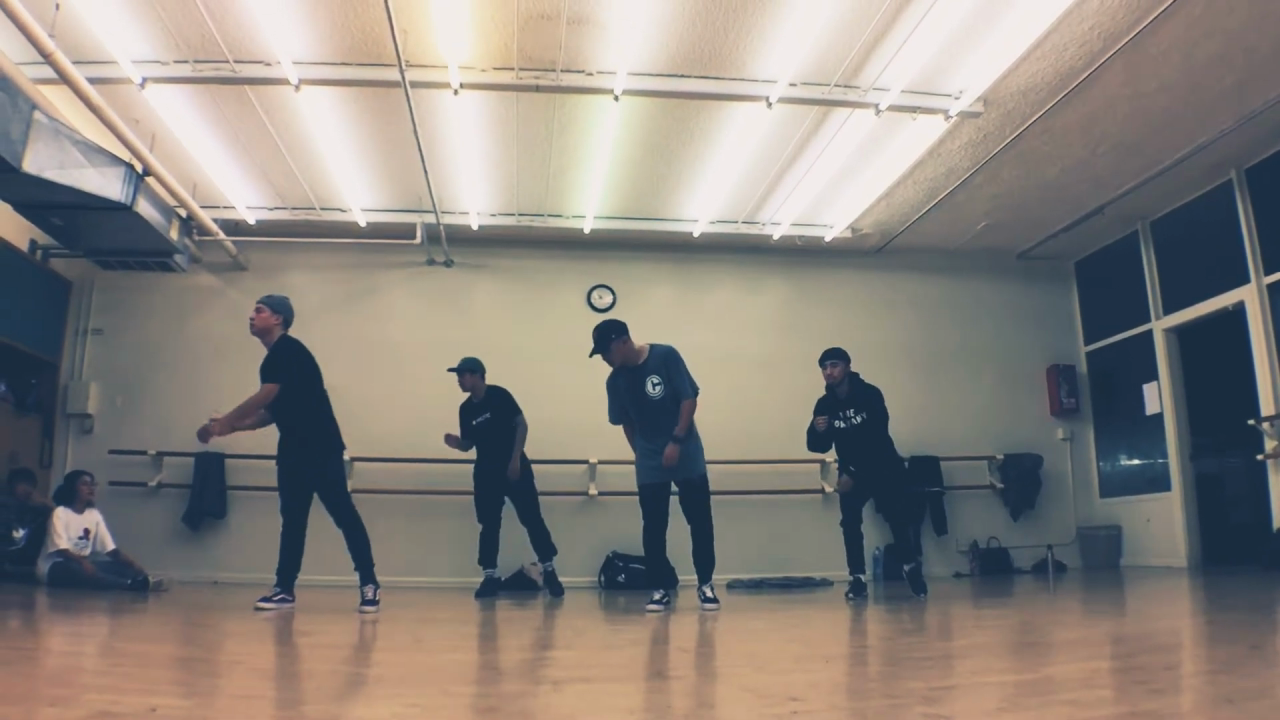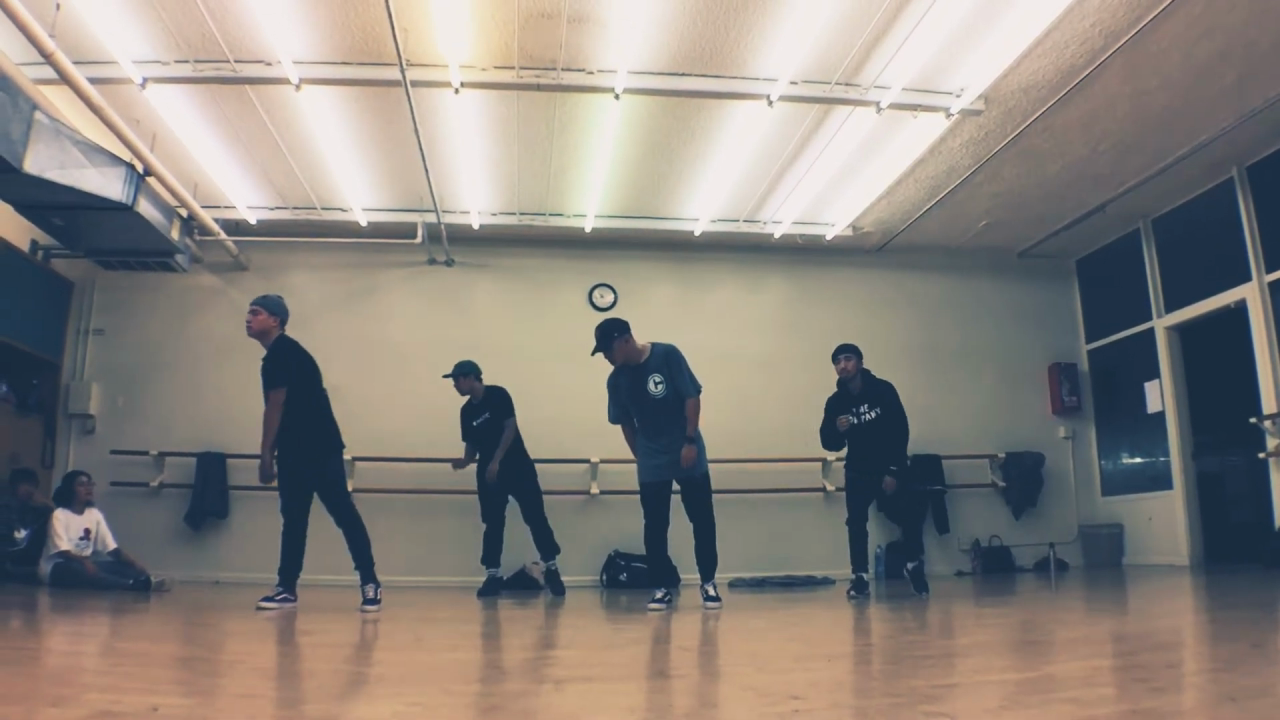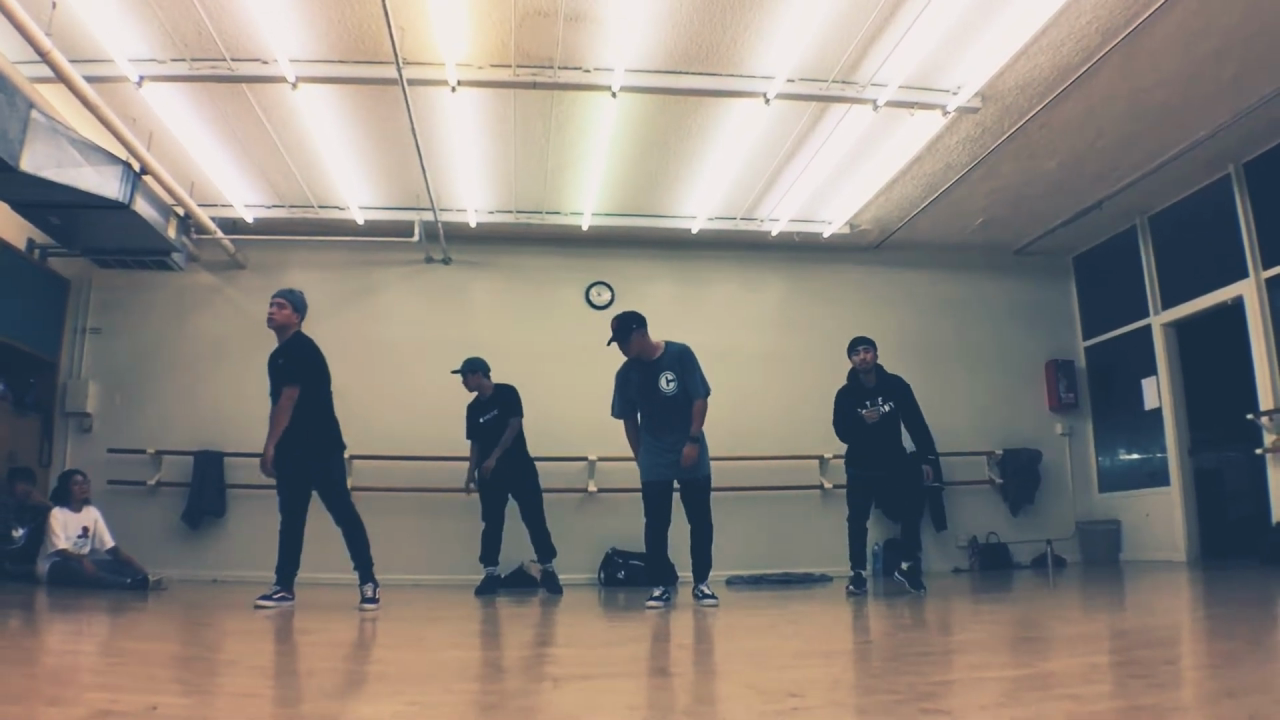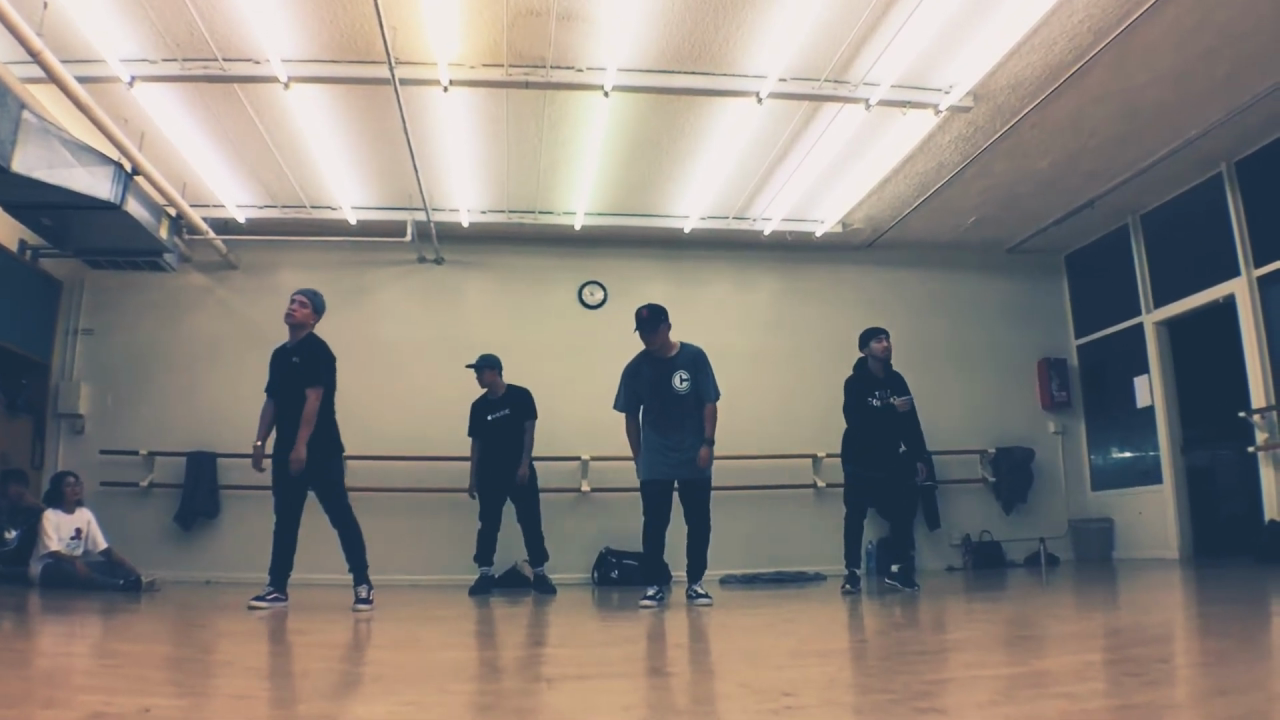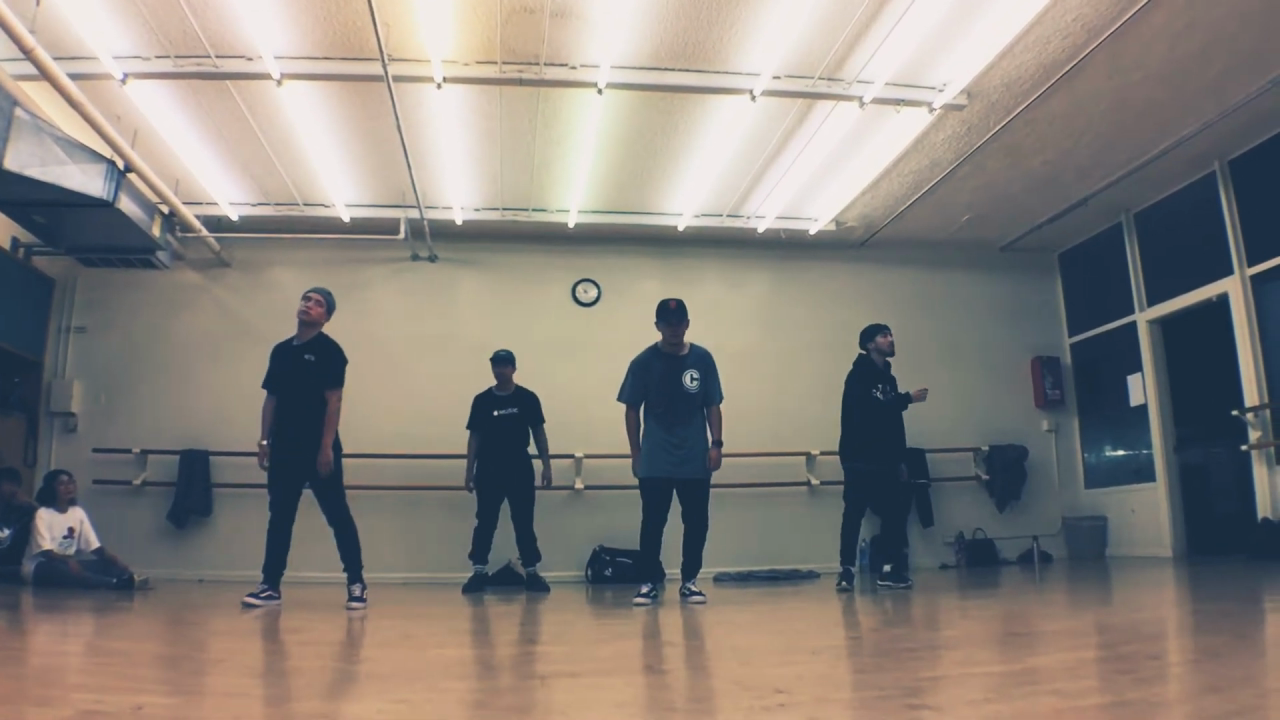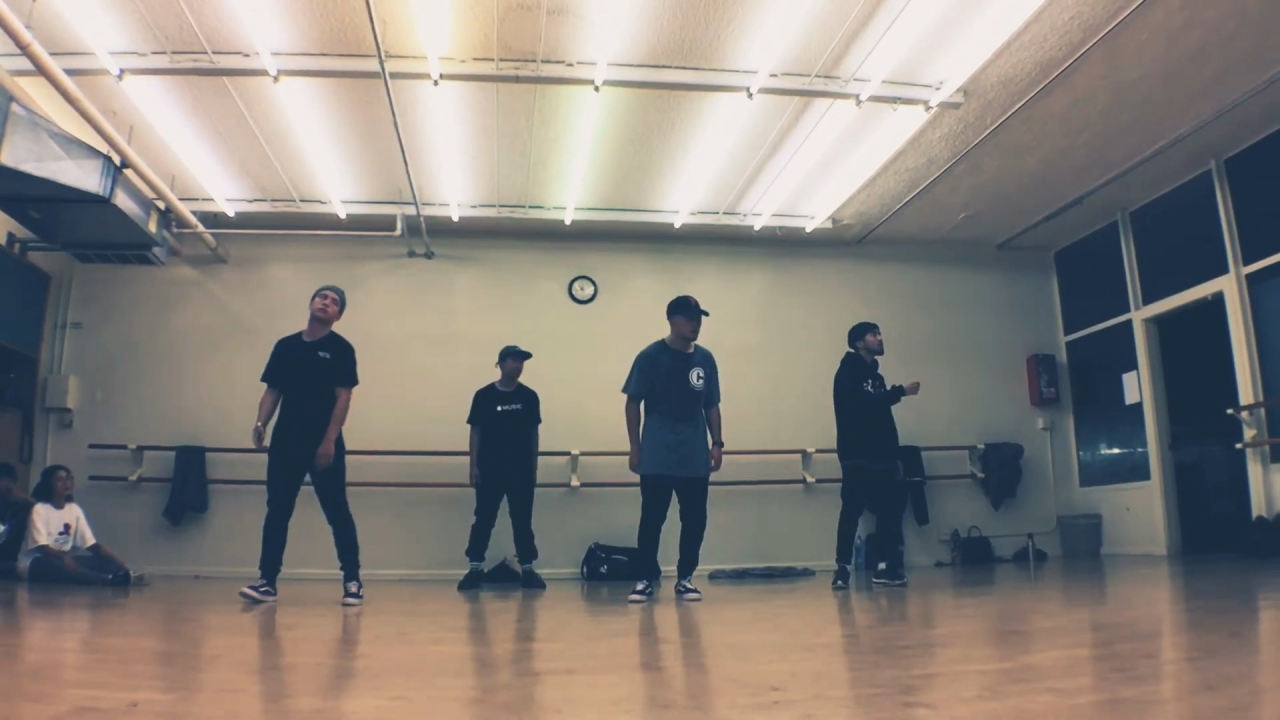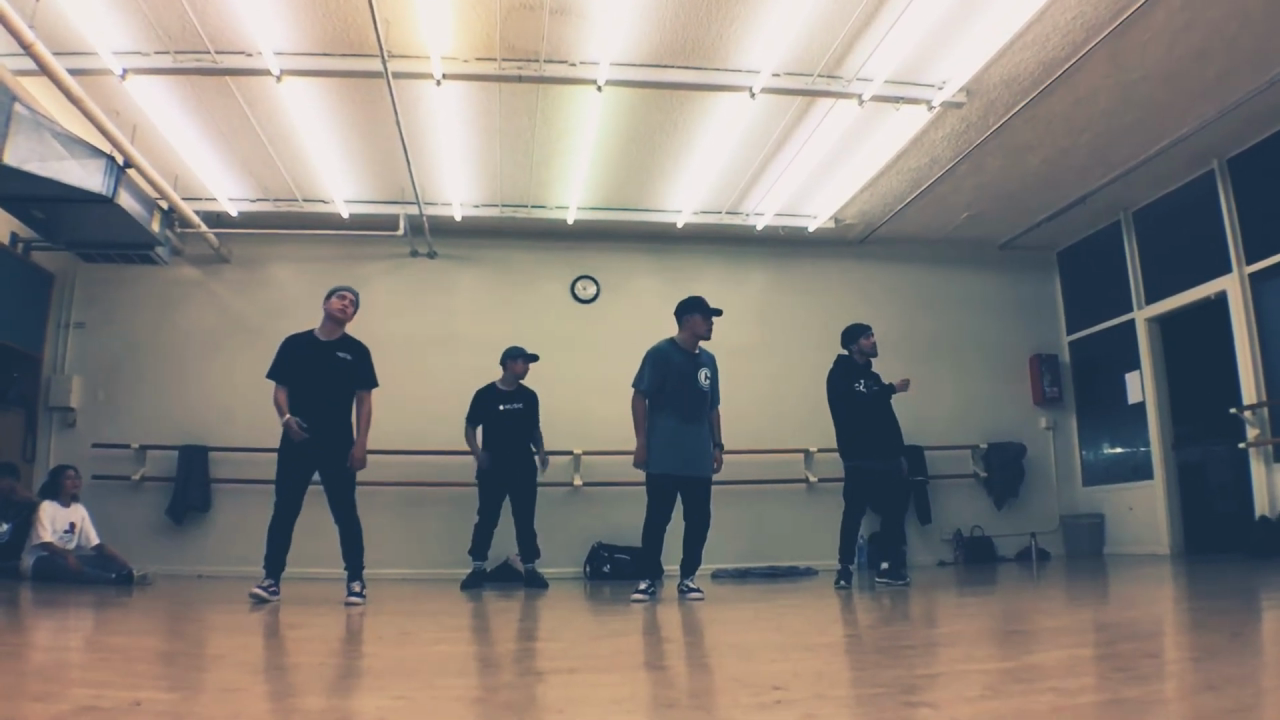
dt=0.4s
person 1, frame 1
left shoulder: (289, 350)
right shoulder: (274, 357)
left elbow: (262, 399)
right elbow: (271, 411)
left wrist: (221, 425)
right wrist: (234, 426)
left hip: (322, 447)
right hip: (293, 450)
left knee: (343, 513)
right knee: (293, 519)
left ankle: (369, 584)
right ankle: (284, 589)
person 1, frame 2
left shoulder: (284, 352)
right shoulder: (274, 357)
left elbow: (276, 406)
left wrist: (266, 454)
right wrist: (274, 454)
left hip: (320, 446)
right hip: (293, 450)
left knee: (343, 513)
right knee: (293, 519)
left ankle: (370, 583)
right ankle: (286, 588)
person 1, frame 3
left shoulder: (302, 349)
right shoulder: (277, 355)
left elbow: (288, 401)
left wrist: (269, 446)
right wrist: (274, 449)
left hip: (321, 447)
right hip: (292, 449)
left knee: (343, 513)
right knee: (290, 518)
left ankle: (368, 582)
right ankle: (284, 586)
person 1, frame 4
left shoulder: (317, 350)
right shoulder: (279, 354)
left elbow: (314, 400)
right elbow: (271, 402)
left wrist: (302, 445)
right wrist: (260, 442)
left hip: (320, 449)
right hip: (286, 450)
left knee: (341, 515)
right knee: (285, 519)
left ankle: (363, 584)
right ankle: (277, 588)
person 1, frame 5
left shoulder: (329, 350)
right shoulder: (280, 351)
left elbow: (333, 401)
right elbow: (271, 399)
left wrist: (327, 447)
right wrist: (264, 440)
left hip: (319, 449)
right hip: (284, 448)
left knee: (338, 515)
right knee: (279, 517)
left ankle: (356, 583)
right ankle: (270, 585)
person 1, frame 6
left shoulder: (341, 349)
right shoulder: (284, 346)
left elbow: (343, 399)
right elbow: (272, 390)
left wrist: (329, 440)
right wrist: (260, 422)
left hip: (324, 445)
right hip: (285, 443)
left knee: (338, 513)
right knee: (277, 511)
left ankle: (352, 581)
right ankle: (267, 581)
person 1, frame 7
left shoulder: (357, 351)
right shoulder: (294, 344)
left elbow: (364, 399)
right elbow: (280, 388)
left wrist: (361, 441)
right wrist: (286, 418)
left hip: (338, 445)
right hip: (296, 443)
left knee: (345, 513)
right knee: (284, 510)
left ankle: (356, 580)
right ankle: (271, 579)
person 2, frame 1
left shoulder: (666, 356)
right shoulder: (615, 381)
left elbow: (689, 399)
left wrist: (676, 441)
left hip: (686, 454)
right hip: (650, 462)
left knee: (700, 521)
right knee: (653, 527)
left ankle: (705, 584)
right ankle: (661, 588)
person 2, frame 2
left shoulder: (668, 355)
right shoulder: (616, 380)
left elbow: (692, 397)
left wrist: (690, 441)
right wrist: (640, 457)
left hip: (688, 453)
right hip: (652, 461)
left knee: (703, 519)
right knee: (655, 526)
left ankle: (708, 582)
right ankle: (662, 587)
person 2, frame 3
left shoulder: (681, 355)
right shoulder: (626, 374)
left elbow: (700, 399)
right elbow: (629, 420)
left wrist: (693, 441)
right wrist: (640, 457)
left hip: (691, 455)
right hip: (654, 460)
left knee: (701, 521)
right knee: (656, 524)
left ankle: (701, 582)
right ankle: (661, 585)
person 2, frame 4
left shoulder: (695, 357)
right shoulder: (635, 368)
left elbow: (709, 403)
right elbow: (631, 416)
left wrist: (707, 443)
right wrist: (638, 457)
left hip: (693, 458)
right hip: (655, 461)
left knee: (699, 522)
right knee: (654, 524)
left ankle: (695, 583)
right ankle: (654, 585)
person 2, frame 5
left shoulder: (703, 359)
right shoulder: (643, 362)
left elbow: (713, 405)
right elbow: (632, 410)
left wrist: (716, 443)
right wrist: (635, 453)
left hip: (695, 458)
right hip: (655, 460)
left knee: (697, 521)
right knee: (653, 521)
left ankle: (689, 581)
right ankle: (649, 582)
person 2, frame 6
left shoulder: (705, 359)
right shoulder: (650, 356)
left elbow: (712, 406)
right elbow: (632, 403)
left wrist: (717, 443)
right wrist: (635, 447)
left hip: (695, 457)
right hip: (657, 457)
left knee: (695, 519)
right knee: (652, 518)
left ankle: (685, 578)
right ankle: (646, 578)
person 2, frame 7
left shoulder: (708, 360)
right shoulder: (660, 354)
right elbow: (640, 397)
left wrist: (717, 445)
right wrist: (641, 442)
left hip: (699, 457)
right hip: (664, 457)
left knee: (699, 519)
right knee: (657, 517)
left ankle: (687, 578)
right ankle: (649, 578)
person 3, frame 1
left shoulder: (870, 394)
right shoulder: (824, 405)
left elbow: (878, 438)
right elbow: (819, 447)
left wrist: (853, 473)
right wrist: (818, 431)
left hip: (884, 468)
right hip: (850, 472)
left knee: (897, 518)
right knee: (850, 523)
left ankle: (911, 568)
right ankle: (858, 579)
person 3, frame 2
left shoulder: (884, 390)
right shoulder: (835, 402)
left elbow: (900, 431)
right elbow: (830, 444)
left wrist: (894, 470)
right wrist: (837, 430)
left hip: (891, 468)
right hip: (858, 472)
left knee: (910, 515)
right knee: (856, 521)
left ankle: (914, 566)
right ankle: (860, 577)
person 3, frame 3
left shoulder: (896, 385)
right shoulder: (846, 394)
left elbow: (915, 422)
right elbow: (843, 433)
left wrist: (928, 457)
right wrist: (862, 421)
left hip: (895, 463)
right hip: (861, 467)
left knee: (913, 509)
right knee: (857, 518)
left ankle: (908, 567)
right ankle: (858, 574)
person 3, frame 4
left shoulder: (896, 380)
right shoulder: (855, 383)
left elbow: (910, 420)
right elbow: (856, 421)
left wrist: (919, 456)
right wrist: (891, 409)
left hip: (890, 461)
right hip: (859, 462)
left knee: (903, 513)
right knee: (855, 516)
left ankle: (897, 569)
right ankle: (852, 573)
person 3, frame 5
left shoulder: (888, 378)
right shoulder: (859, 375)
right elbow: (870, 411)
left wrist: (900, 459)
right wrist: (908, 399)
left hip: (885, 459)
right hip: (859, 458)
left knee: (895, 512)
right knee: (854, 513)
left ankle: (889, 569)
right ankle: (847, 570)
person 3, frame 6
left shoulder: (876, 376)
right shoulder: (848, 372)
right elbow: (864, 405)
left wrist: (894, 455)
right wrist: (901, 392)
left hip: (881, 456)
right hip: (857, 456)
left knee: (891, 510)
right knee: (851, 511)
left ankle: (885, 566)
right ankle: (843, 568)
person 3, frame 7
left shoulder: (874, 377)
right shoulder: (840, 374)
left elbow: (888, 416)
right elbow: (855, 407)
left wrist: (898, 450)
right wrist: (891, 390)
left hip: (885, 456)
right hip: (859, 457)
left knee: (895, 509)
right knee: (854, 511)
left ankle: (888, 566)
right ankle: (845, 568)
person 4, frame 1
left shoulder: (499, 395)
right shoulder: (465, 409)
left elbow: (521, 425)
right elbow: (468, 443)
left wrist: (516, 459)
right wrist: (456, 443)
left hip: (515, 468)
right hip: (486, 472)
left knee: (532, 519)
right knee: (489, 524)
left ankle: (548, 570)
right ankle: (490, 576)
person 4, frame 2
left shoulder: (498, 395)
right shoulder: (466, 411)
left elbow: (510, 428)
right elbow: (472, 444)
left wrist: (496, 461)
right wrist: (465, 461)
left hip: (518, 466)
right hip: (488, 472)
left knee: (536, 517)
right knee: (493, 524)
left ankle: (551, 568)
right ankle: (493, 575)
person 4, frame 3
left shoulder: (507, 393)
right shoulder: (473, 408)
left elbow: (514, 427)
right elbow: (475, 443)
left wrist: (493, 458)
right wrist: (471, 473)
left hip: (519, 466)
right hip: (489, 472)
left knee: (535, 519)
right knee: (492, 523)
left ankle: (547, 570)
right ankle: (490, 573)
person 4, frame 4
left shoulder: (521, 396)
right shoulder: (478, 406)
left elbow: (529, 430)
right elbow: (476, 443)
left wrist: (525, 463)
right wrist: (473, 478)
left hip: (520, 470)
right hip: (490, 473)
left knee: (531, 522)
right knee: (488, 524)
left ankle: (539, 573)
right ankle: (485, 574)
person 4, frame 5
left shoulder: (528, 398)
right shoulder: (481, 400)
left elbow: (539, 433)
right elbow: (474, 437)
left wrist: (546, 466)
right wrist: (469, 471)
left hip: (520, 469)
right hip: (488, 470)
left knee: (524, 523)
right knee: (485, 522)
left ankle: (531, 572)
right ankle: (479, 572)
person 4, frame 6
left shoulder: (529, 397)
right shoulder: (483, 395)
left elbow: (533, 433)
right elbow: (475, 432)
left wrist: (534, 466)
right wrist: (473, 466)
left hip: (521, 468)
right hip: (490, 467)
left knee: (522, 520)
right knee: (484, 518)
left ankle: (527, 569)
right ankle: (475, 569)
person 4, frame 7
left shoulder: (529, 396)
right shoulder: (485, 394)
left elbow: (534, 430)
right elbow: (470, 429)
left wrist: (541, 451)
right wrist: (477, 452)
left hip: (523, 467)
right hip: (492, 467)
left knee: (525, 519)
right knee: (487, 518)
left ankle: (529, 568)
right ankle: (478, 568)
